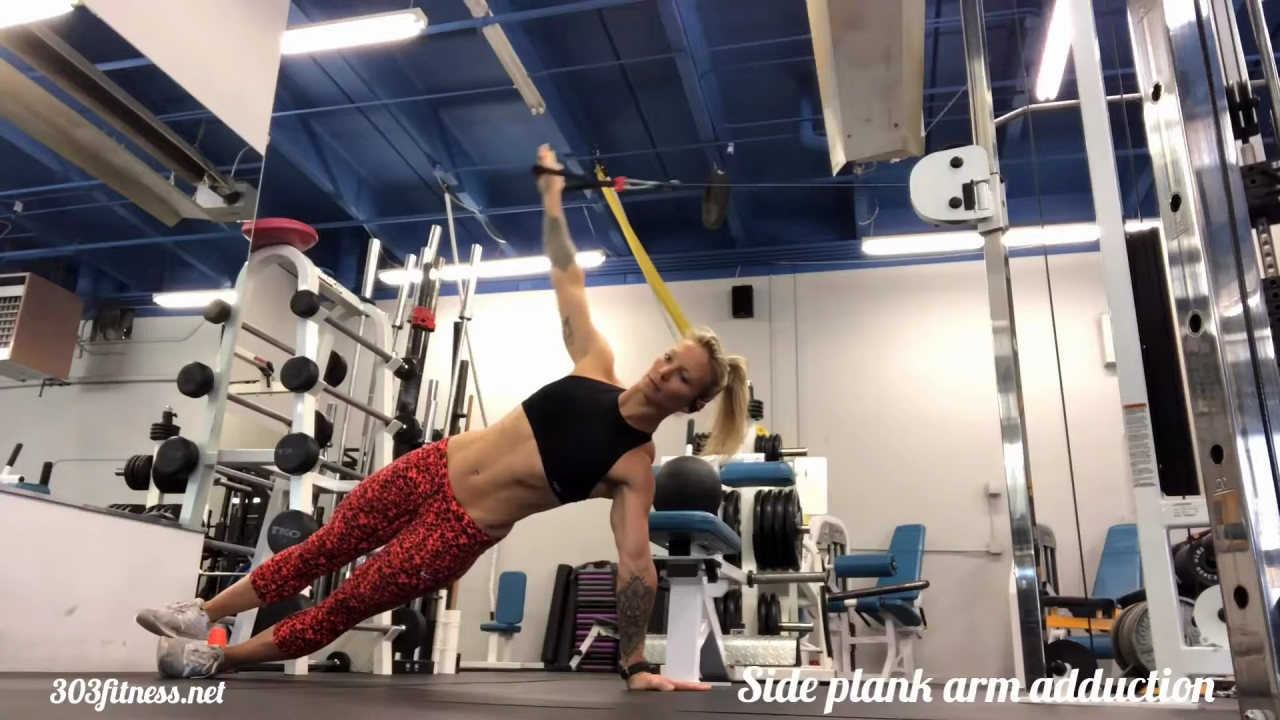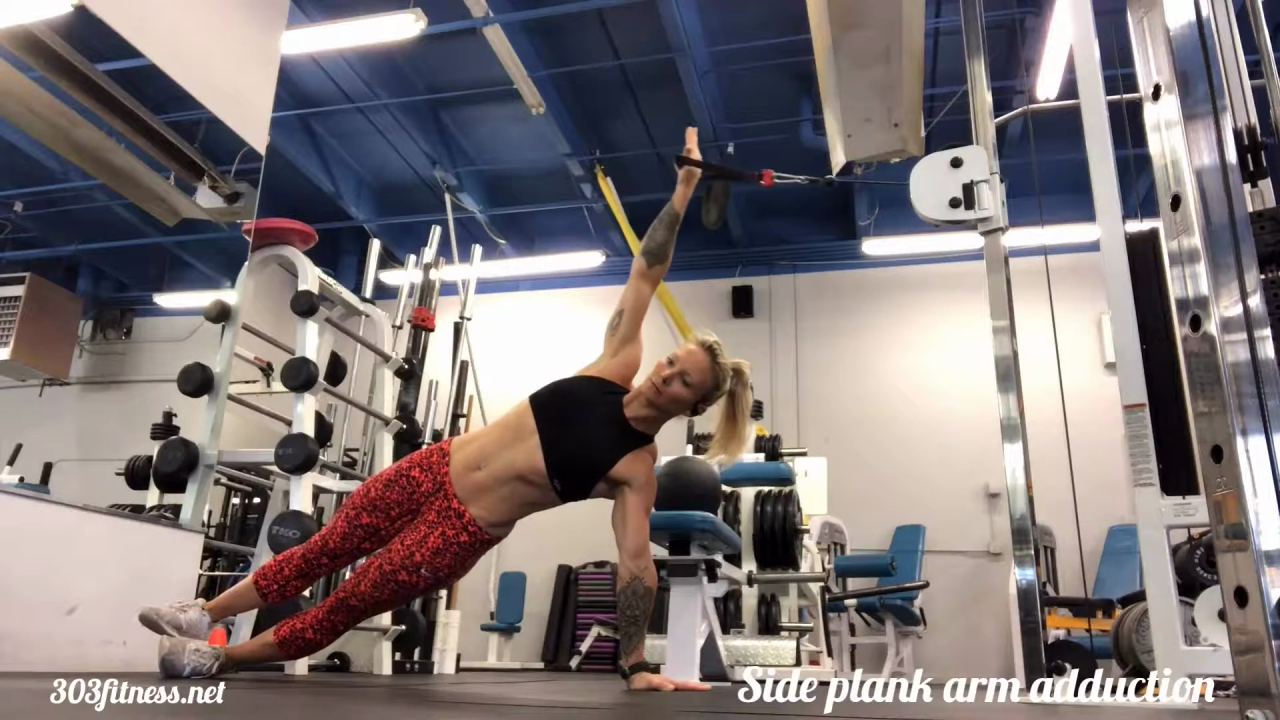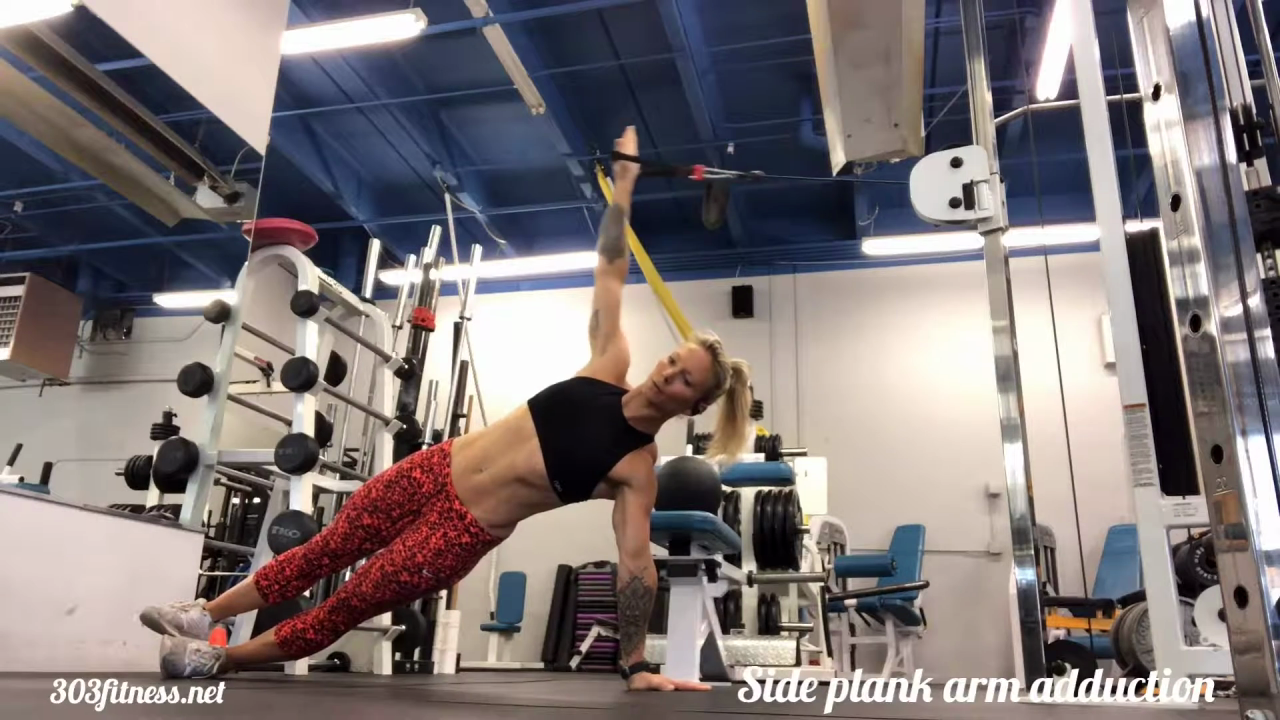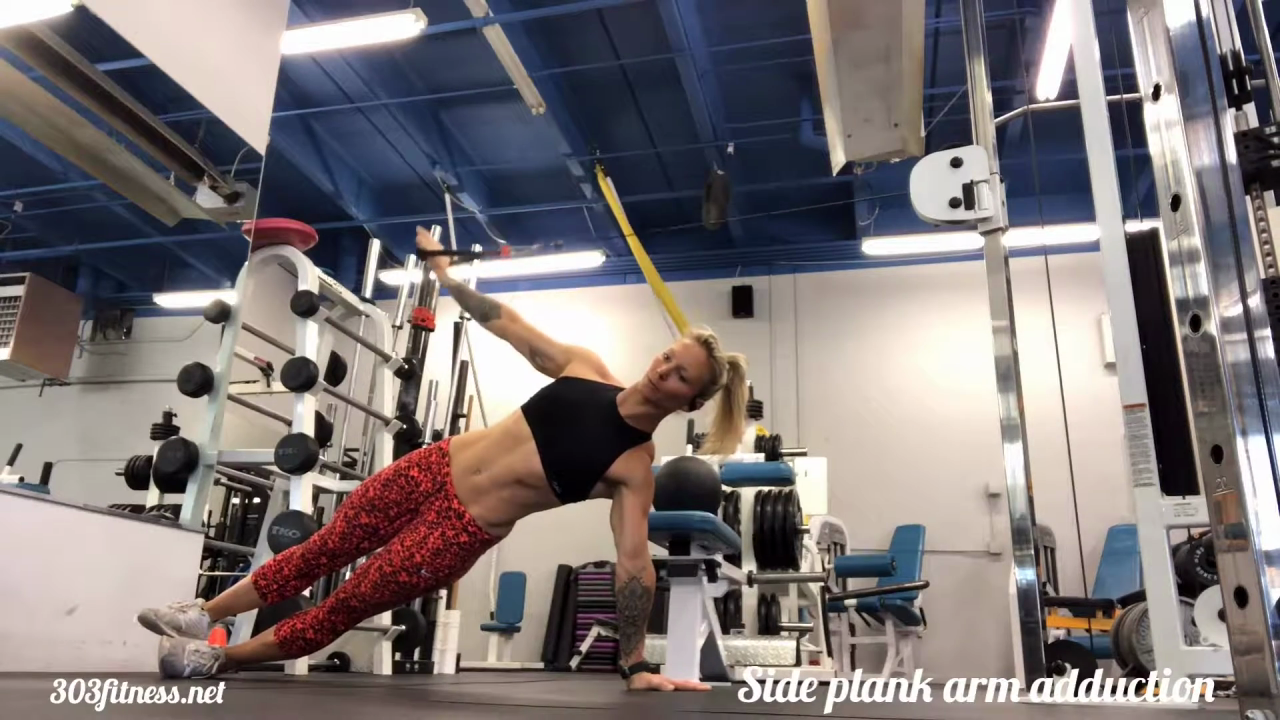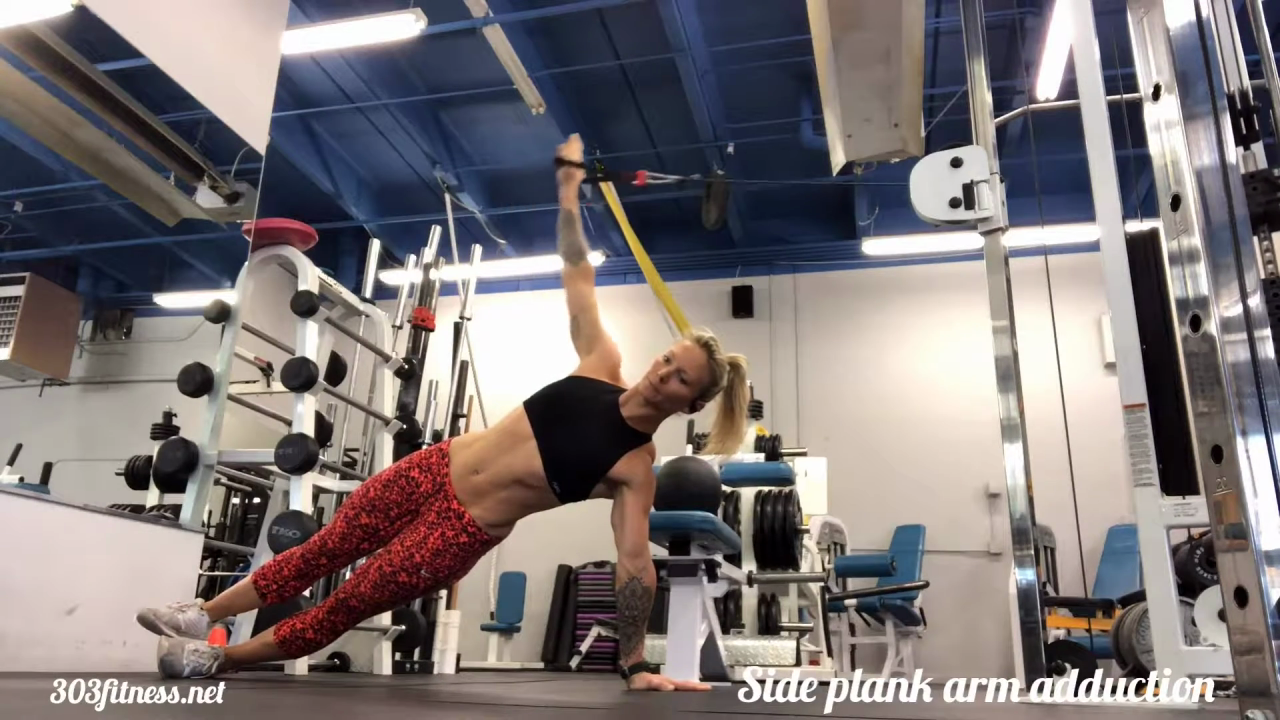
dt=1s
person 1, frame 1
left shoulder: (635, 467)
right shoulder: (597, 369)
left elbow: (636, 562)
right elbow: (567, 278)
left wrist: (636, 665)
right wrist: (551, 193)
left hip: (462, 531)
right hip: (435, 469)
left knee: (344, 608)
right knee: (322, 550)
left ankle: (218, 658)
right ankle: (201, 614)
person 1, frame 2
left shoulder: (637, 469)
right shoulder: (615, 371)
left elbow: (636, 562)
right elbow: (645, 275)
left wrist: (635, 664)
right wrist: (684, 189)
left hip: (464, 531)
right hip: (436, 468)
left knee: (344, 607)
right knee: (324, 550)
left ankle: (218, 659)
right ankle: (204, 613)
person 1, frame 3
left shoulder: (638, 469)
right shoulder: (608, 372)
left elbow: (636, 561)
right elbow: (610, 272)
left wrist: (635, 664)
right wrist: (625, 184)
left hip: (465, 533)
right hip: (438, 470)
left knee: (345, 608)
right knee: (326, 551)
left ankle: (218, 660)
right ankle: (205, 613)
person 1, frame 4
left shoulder: (636, 467)
right shoulder: (587, 369)
left elbow: (635, 560)
right elbow: (509, 325)
left wrist: (635, 664)
right wrist: (445, 270)
left hip: (465, 530)
right hip: (439, 468)
left knee: (346, 606)
right knee: (323, 551)
left ankle: (220, 659)
right ankle: (203, 614)
person 1, frame 5
left shoulder: (636, 466)
right shoulder: (601, 366)
left elbow: (635, 559)
right elbow: (578, 274)
left wrist: (635, 664)
right wrist: (568, 183)
left hip: (464, 532)
right hip: (438, 469)
left knee: (344, 607)
right knee: (322, 551)
left ankle: (220, 659)
right ankle: (202, 614)
